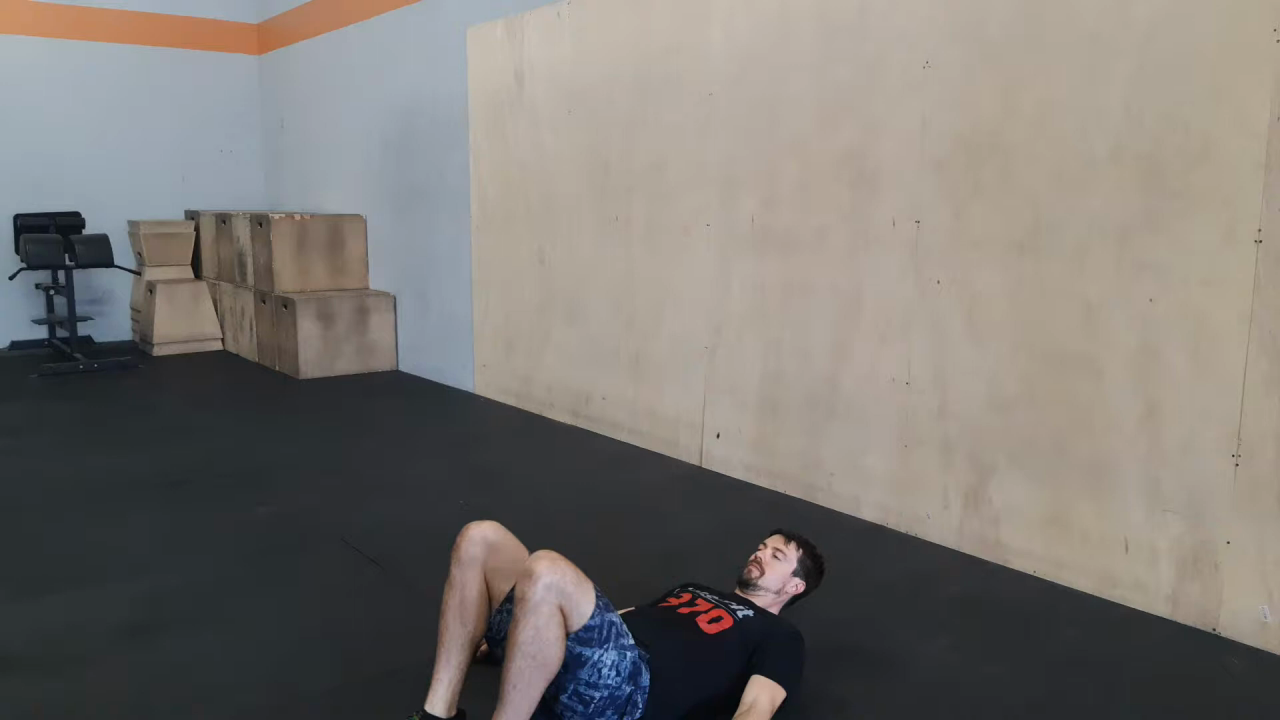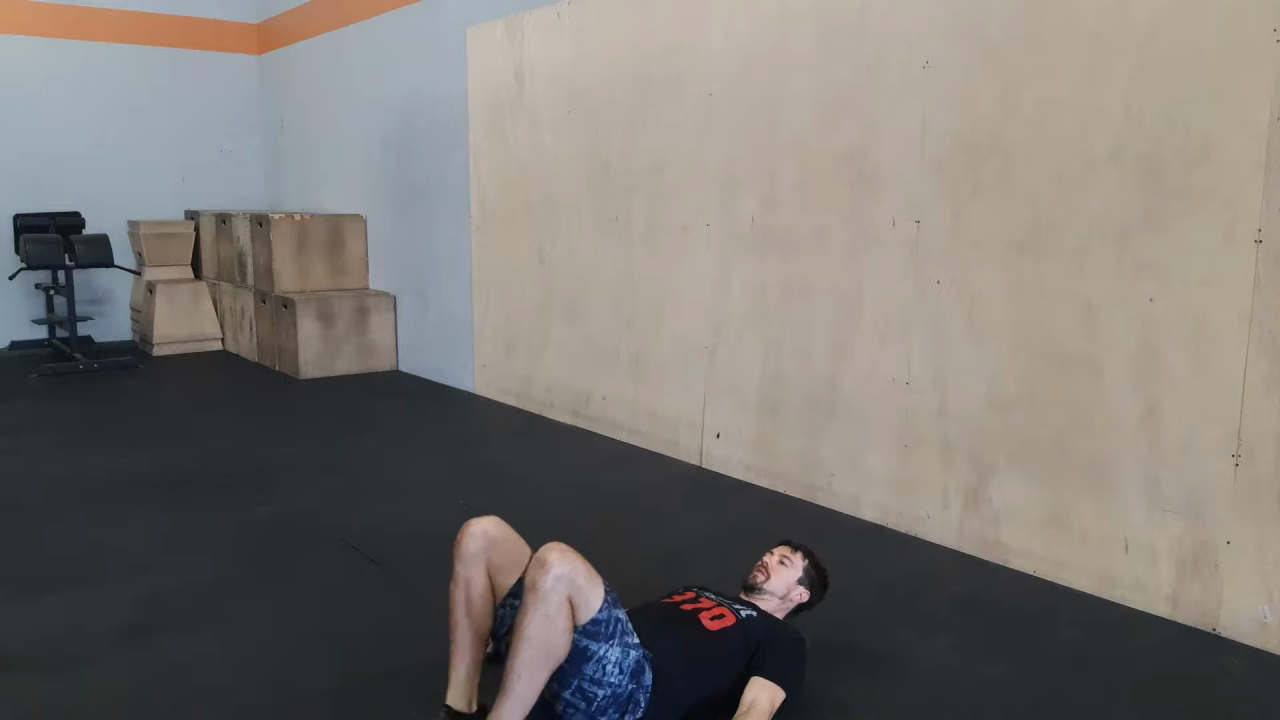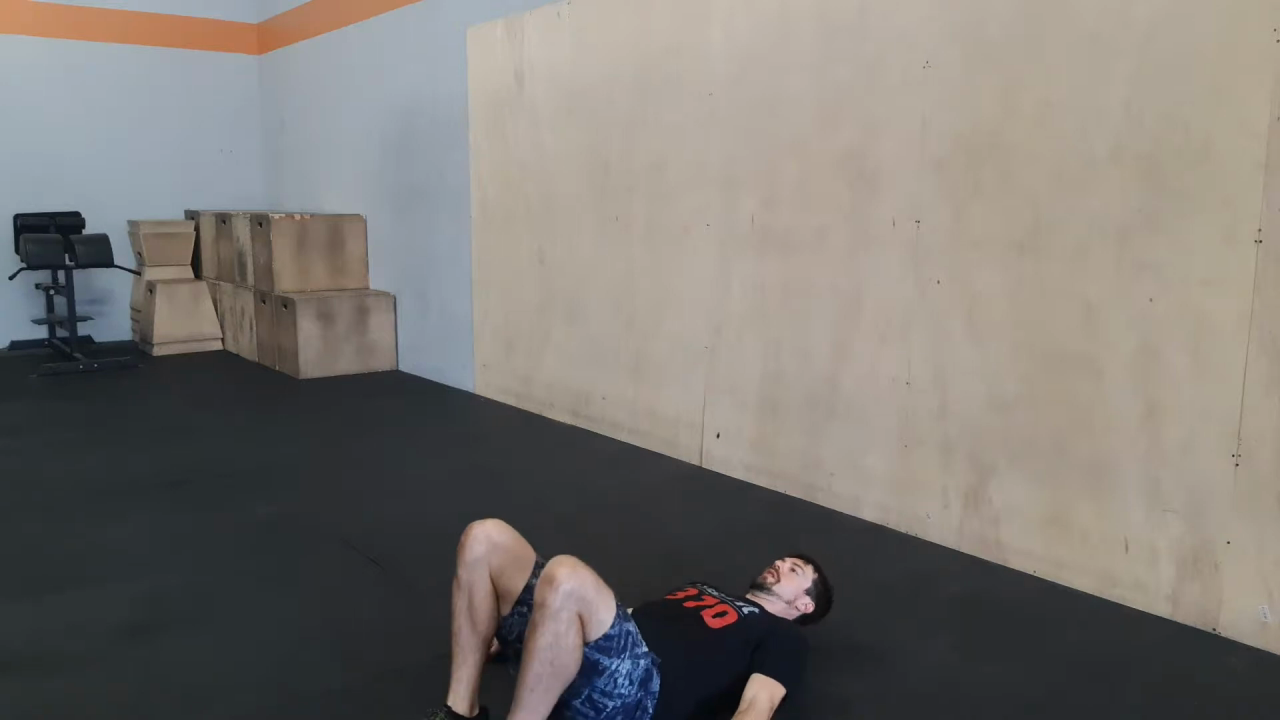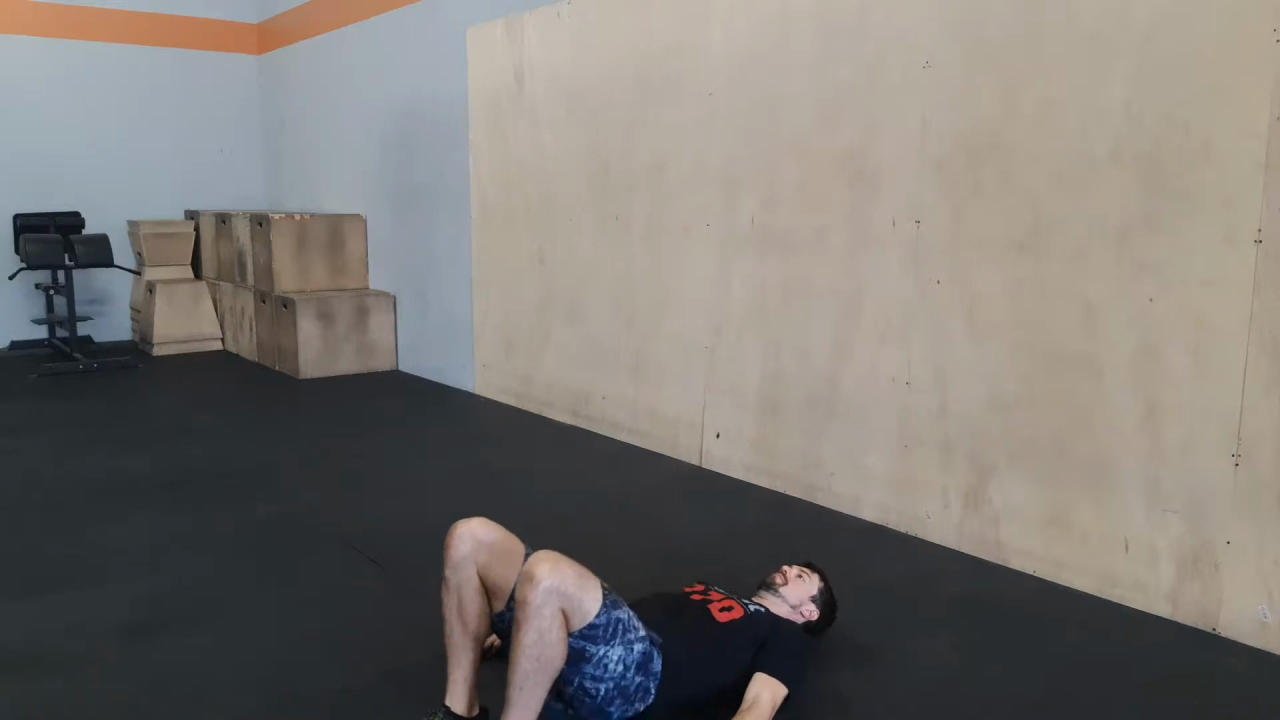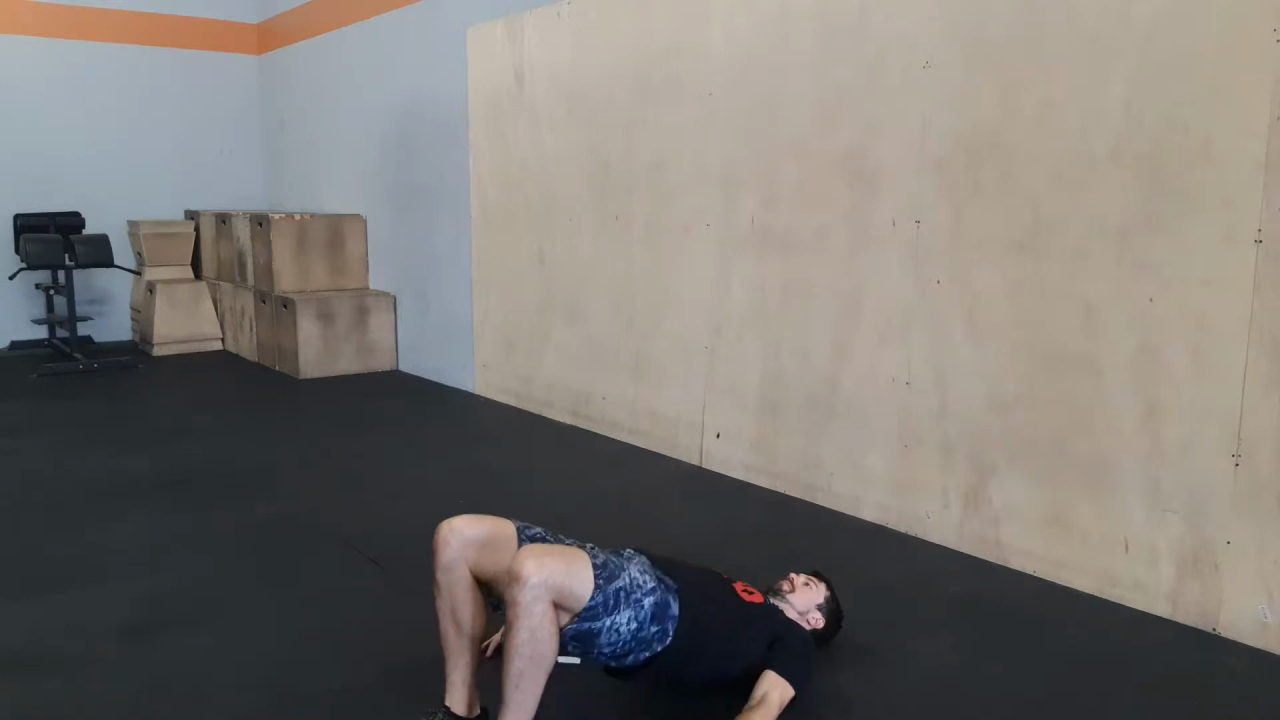
dt=0.4s
person 1, frame 1
left shoulder: (779, 639)
right shoulder: (695, 590)
right wrist: (514, 629)
left hip: (625, 685)
right hip: (563, 665)
left knee: (547, 572)
right knee: (481, 540)
person 1, frame 2
left shoulder: (781, 640)
right shoulder: (698, 592)
right wrist: (509, 627)
left hip: (623, 685)
right hip: (563, 668)
left knee: (556, 564)
right knee: (482, 535)
person 1, frame 3
left shoulder: (782, 637)
right shoulder: (702, 590)
right wrist: (516, 626)
left hip: (629, 685)
right hip: (571, 656)
left knee: (566, 578)
right knee: (486, 539)
person 1, frame 4
left shoulder: (785, 638)
right shoulder: (712, 595)
right wrist: (525, 624)
left hip: (633, 664)
right hip: (601, 636)
left knee: (545, 575)
right knee: (470, 539)
person 1, frame 5
left shoulder: (792, 639)
right shoulder: (734, 600)
right wrist: (531, 616)
left hip: (654, 604)
left knee: (533, 572)
right knee: (457, 538)
